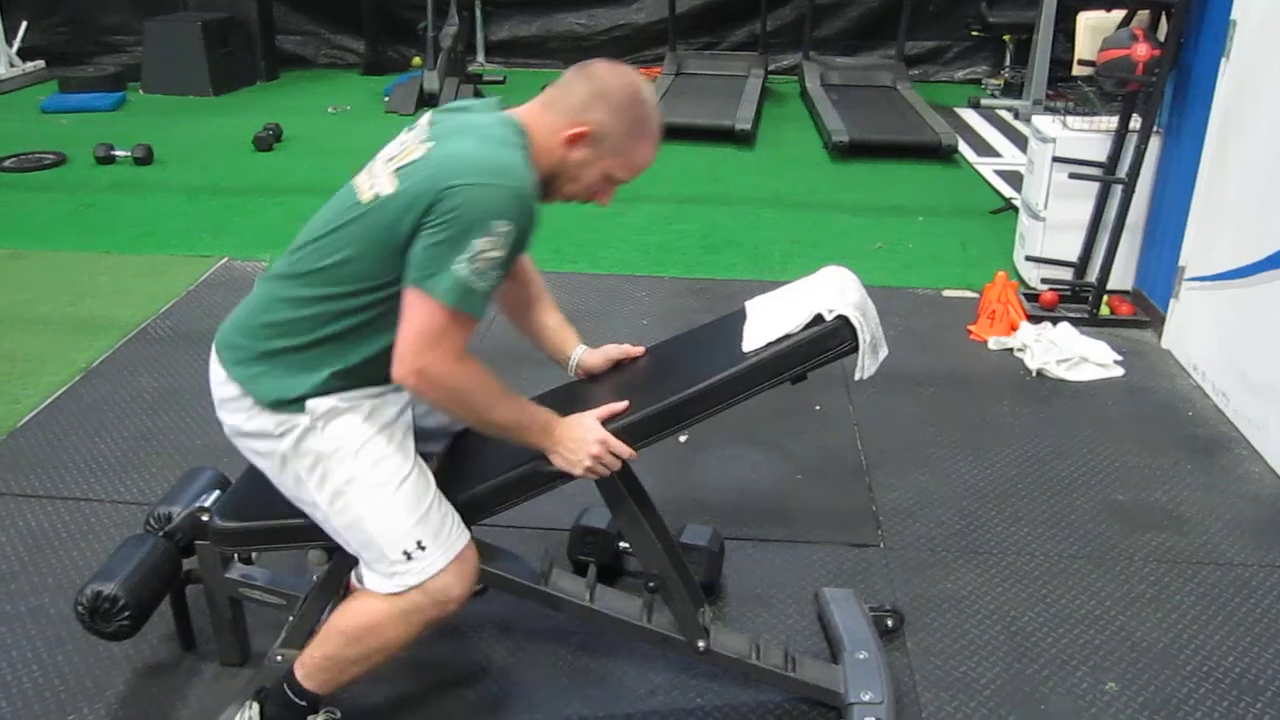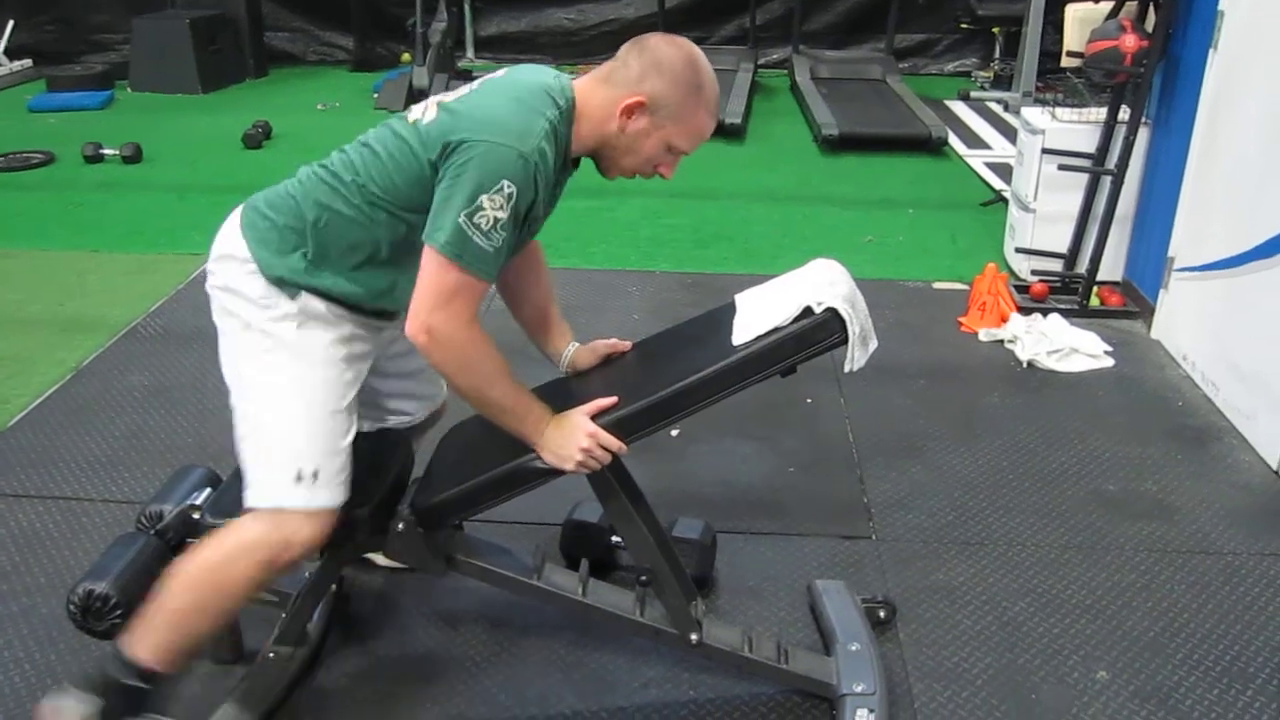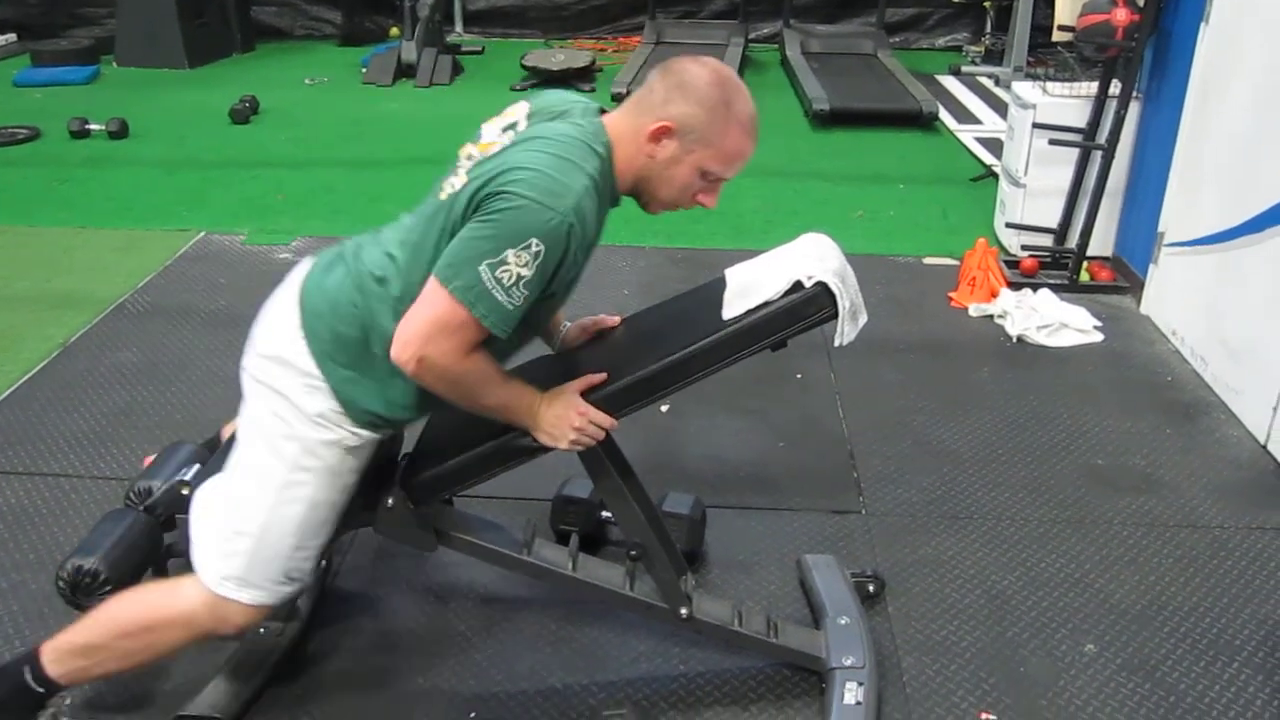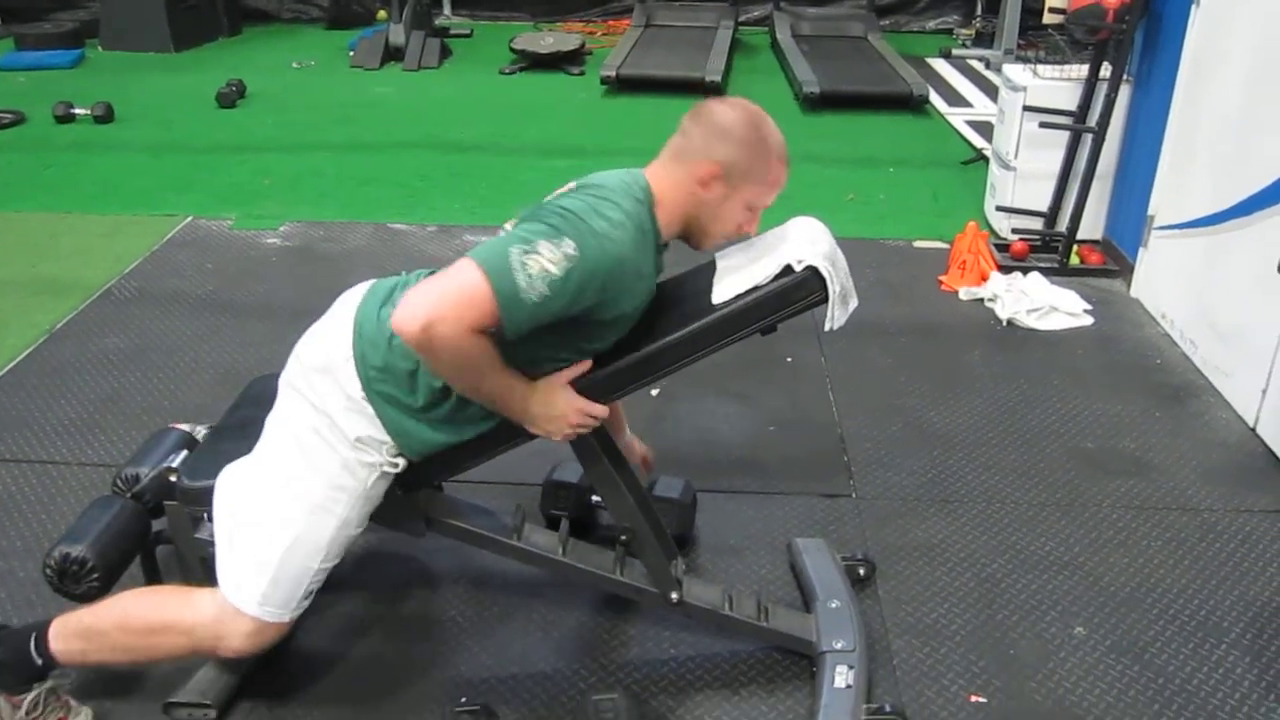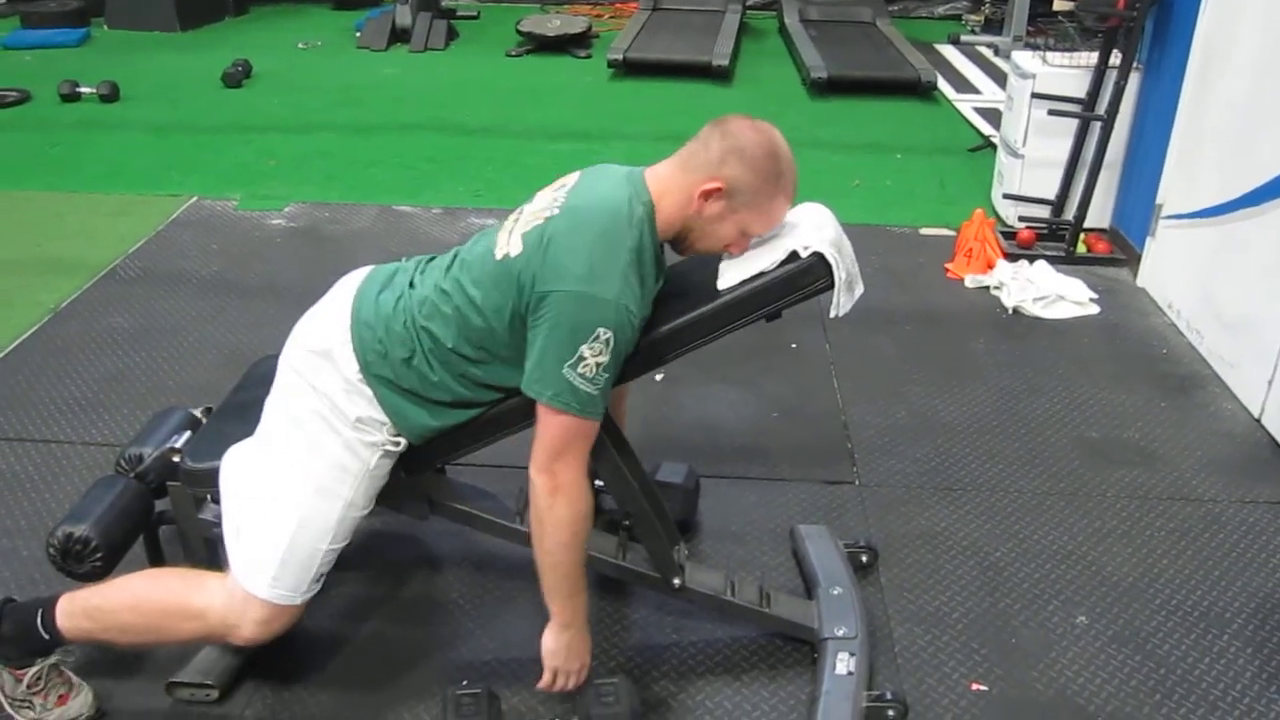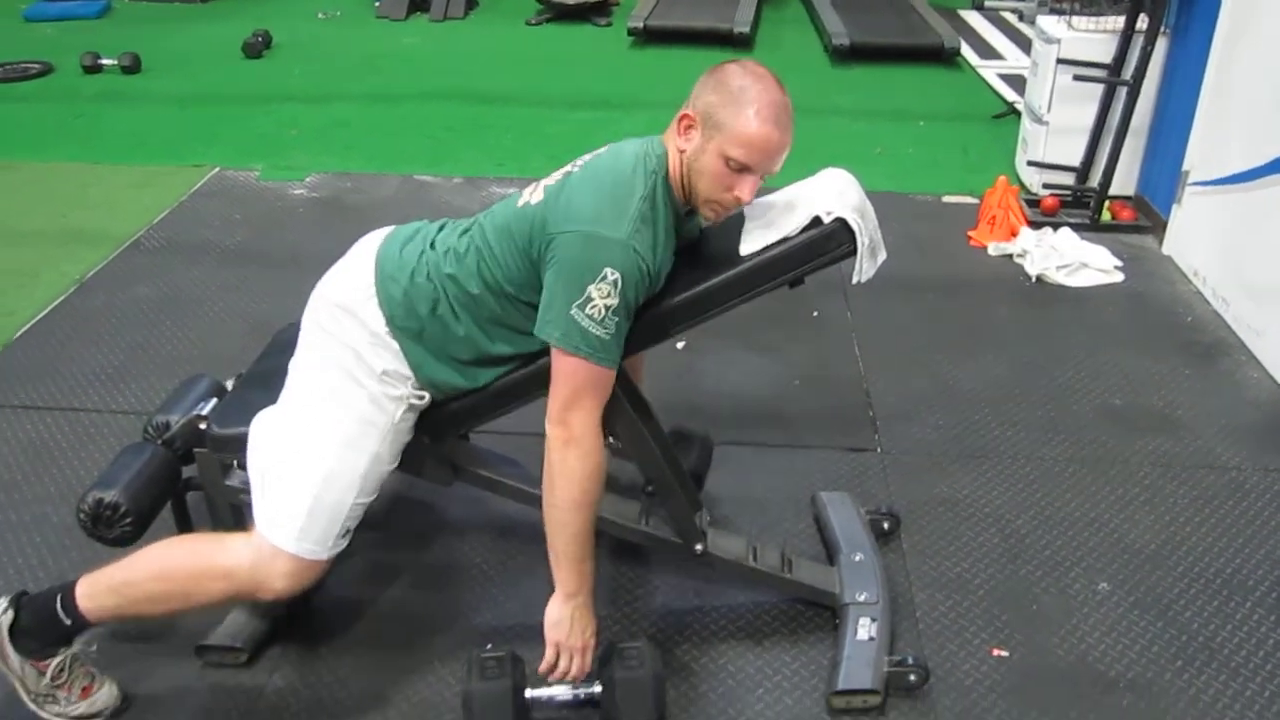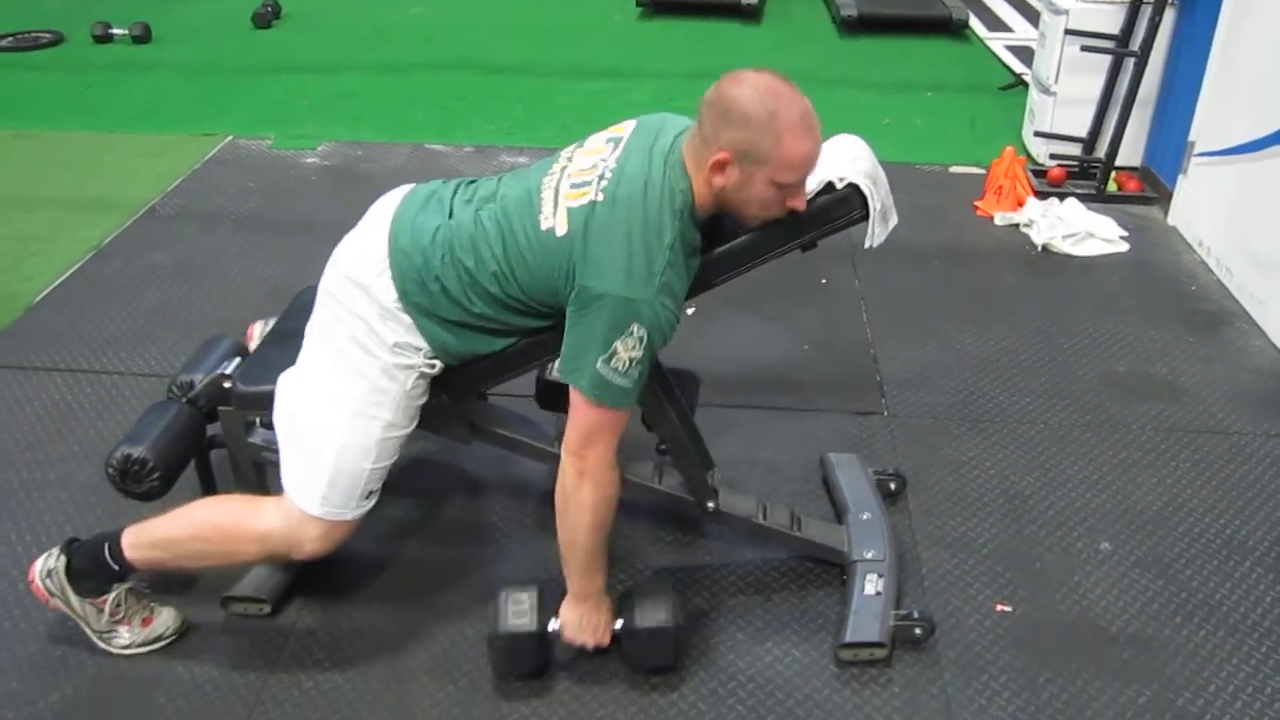
dt=0.7s
person 1, frame 1
left shoulder: (479, 124)
right shoulder: (489, 186)
left elbow: (510, 273)
right elbow: (424, 367)
left wrist: (579, 355)
right wrist: (552, 434)
left hip: (346, 354)
right hip: (291, 398)
left knee: (496, 414)
right knee: (442, 581)
left ankle: (388, 553)
person 1, frame 2
left shoulder: (549, 96)
right shoulder: (512, 143)
left elbow: (513, 248)
right elbow: (437, 323)
left wrist: (567, 352)
right wrist: (545, 430)
left hip: (356, 279)
right hip: (282, 285)
left knee: (412, 413)
right knee: (294, 524)
person 1, frame 3
left shoulder: (567, 111)
right shoulder: (552, 200)
right elbow: (424, 351)
left wrist: (560, 332)
right wrist: (538, 413)
left hip: (330, 299)
right hip: (327, 375)
right knee: (231, 600)
person 1, frame 4
left shoulder: (633, 207)
right shoulder: (604, 235)
left elbow: (585, 339)
right elbow: (432, 320)
left wrist: (612, 431)
right wrist: (536, 409)
left hip: (374, 334)
right hip: (366, 391)
right knee: (246, 625)
person 1, frame 5
left shoulder: (618, 184)
right shoulder: (597, 288)
left elbow: (603, 362)
right elbow: (555, 476)
right wrist: (567, 626)
left hip: (379, 307)
right hip: (359, 383)
right knee: (256, 611)
person 1, frame 6
left shoulder: (652, 165)
right shoulder: (610, 236)
left elbow: (624, 316)
right elbow: (571, 431)
right wrist: (573, 598)
left hip: (405, 270)
right hip: (381, 332)
right knee: (282, 566)
person 1, frame 7
left shoulder: (675, 133)
right shoulder: (638, 277)
right elbow: (587, 460)
right wrist: (585, 599)
left hip: (419, 218)
right hip: (395, 308)
right knee: (314, 527)
right ankle: (88, 567)
